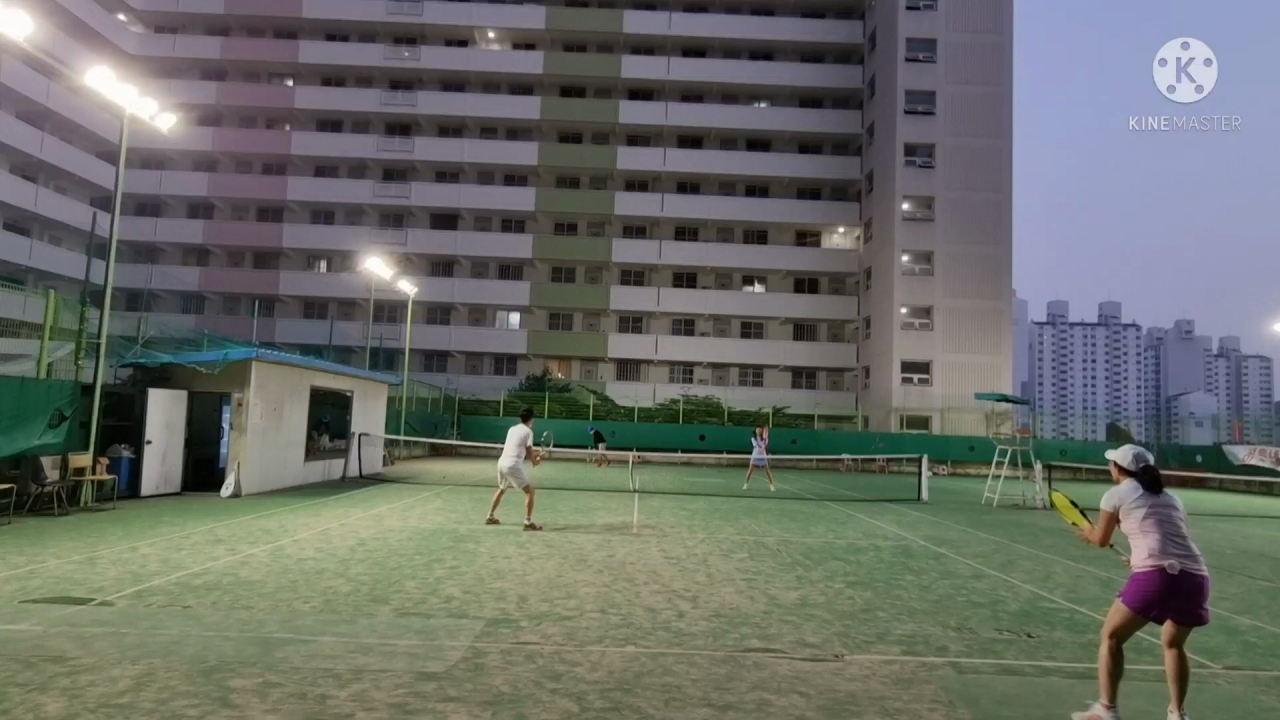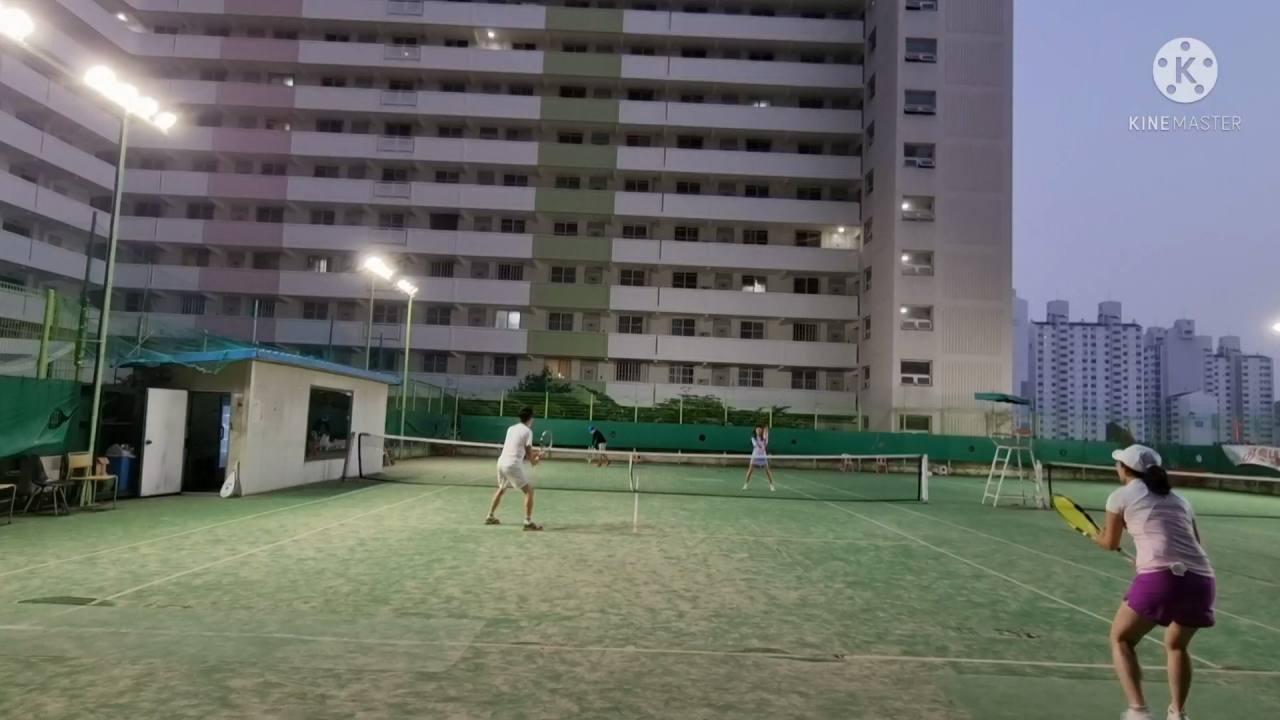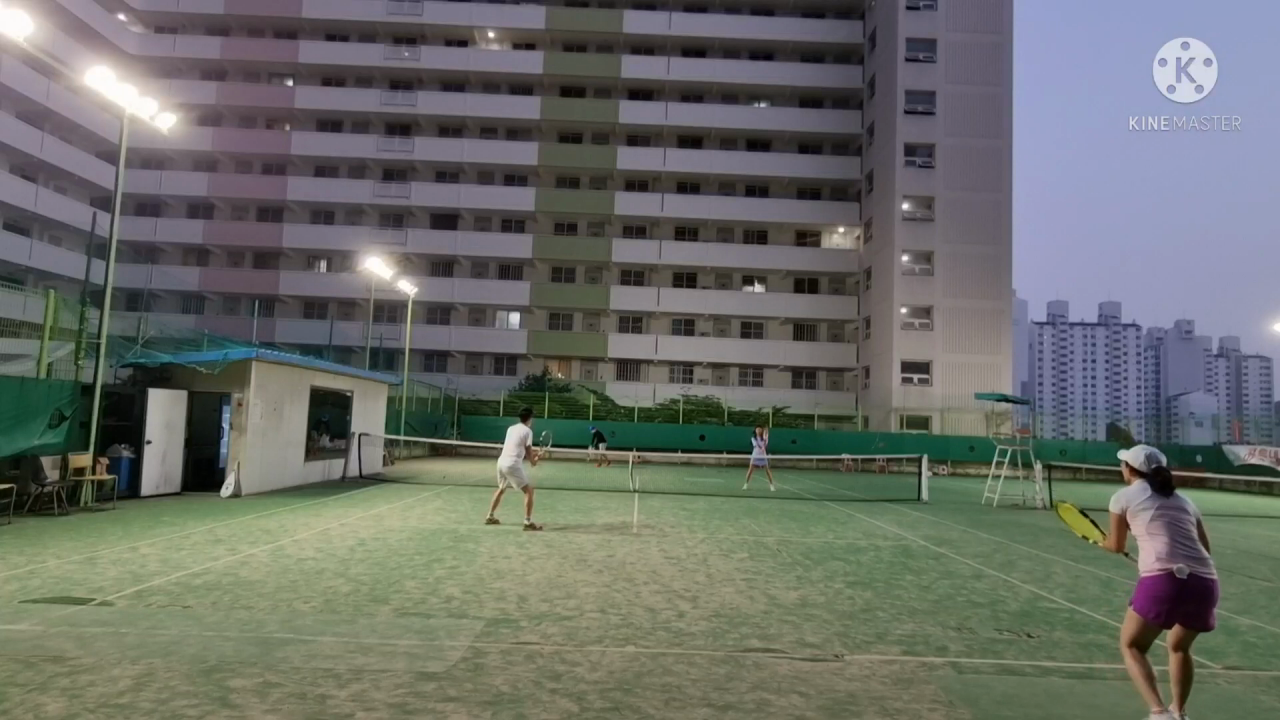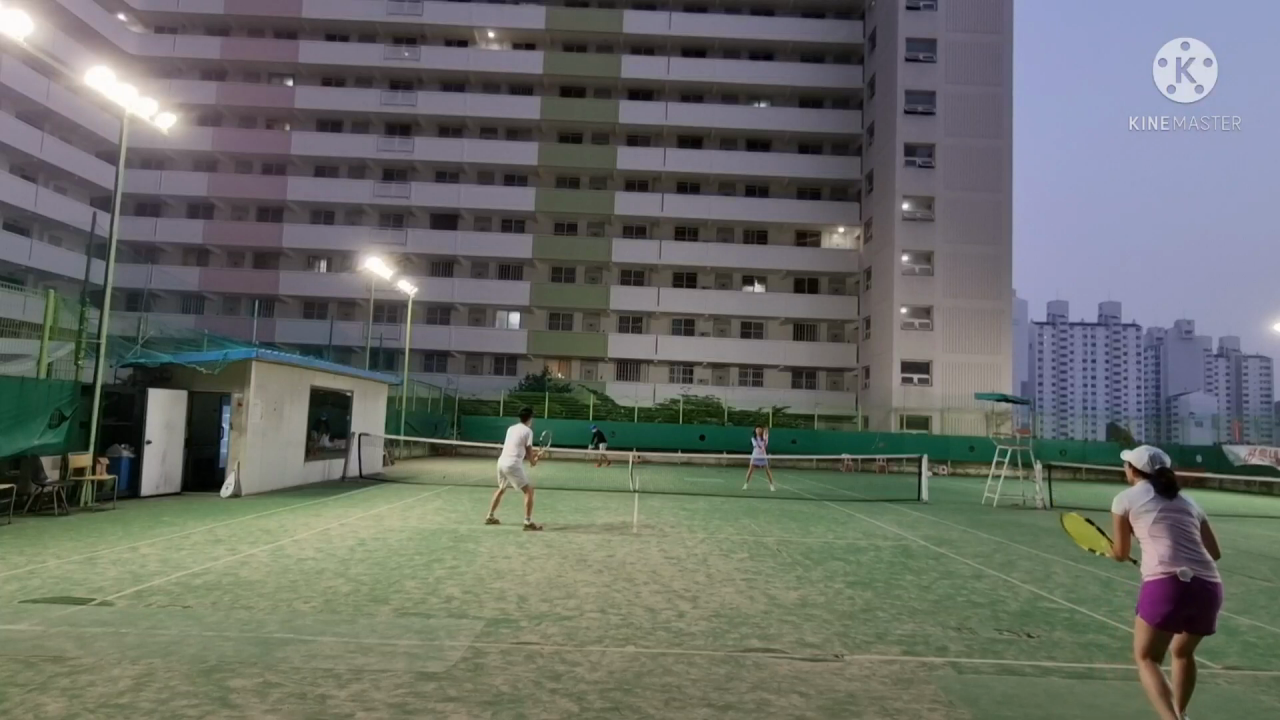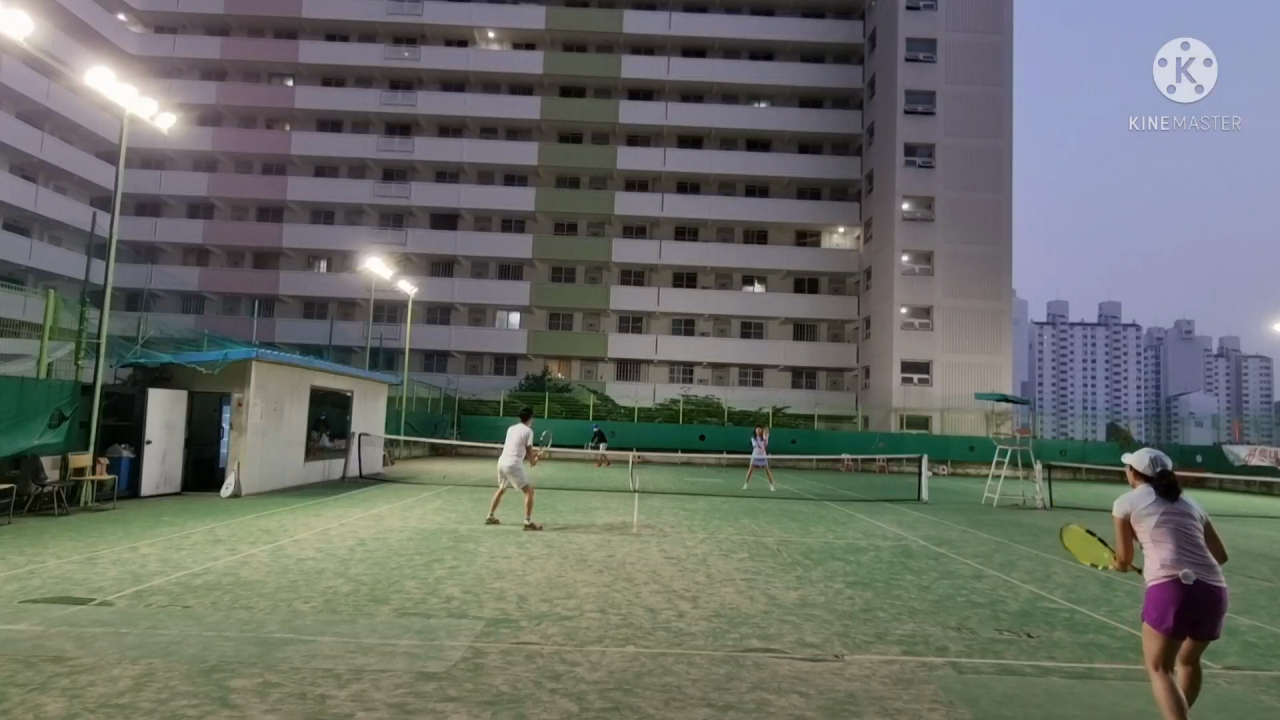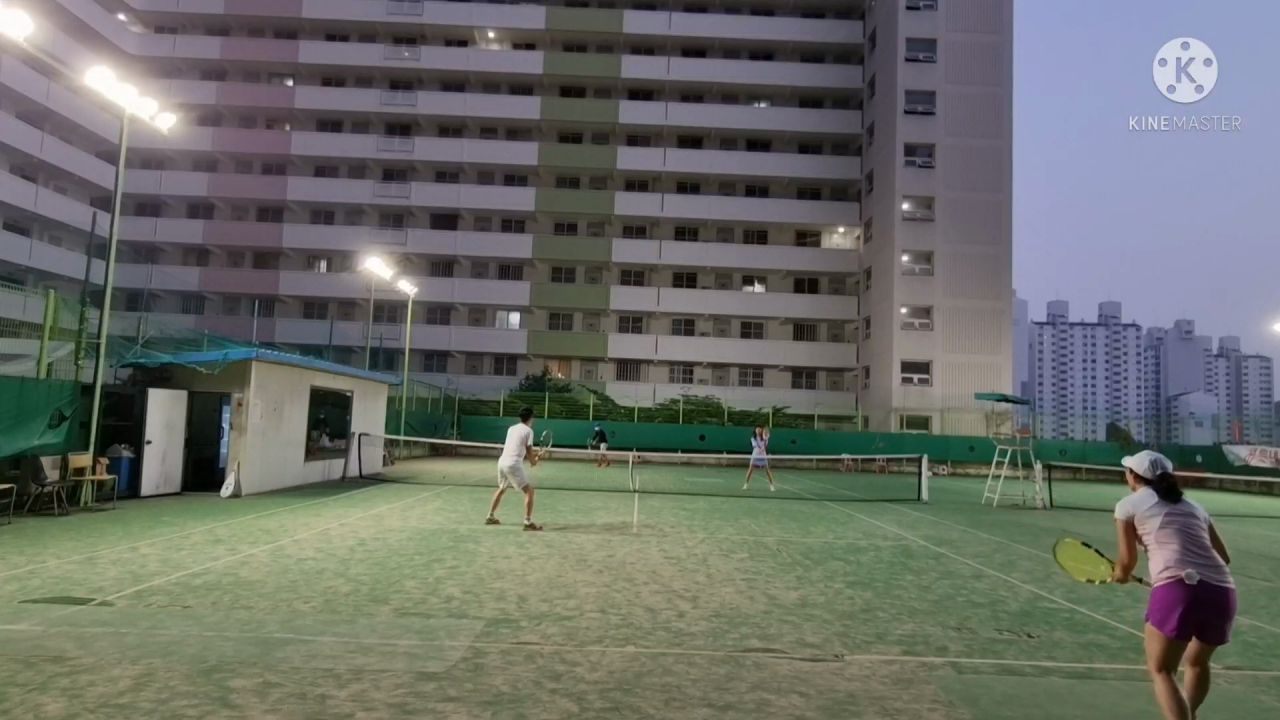
dt=0.1s
person 1, frame 1
left shoulder: (1116, 495)
right shoulder: (1171, 498)
left elbow: (1100, 539)
left wrist: (1083, 531)
left hip: (1156, 578)
right hip: (1196, 579)
left knee: (1111, 637)
right knee: (1173, 644)
person 1, frame 2
left shoulder: (1121, 496)
right shoulder: (1178, 500)
left elbow: (1111, 543)
left wrist: (1097, 536)
left hip: (1161, 578)
right hip: (1202, 580)
left knee: (1120, 640)
right knee: (1175, 645)
person 1, frame 3
left shoulder: (1124, 497)
right shoulder: (1184, 501)
left elbow: (1116, 546)
left wrist: (1104, 541)
left hip: (1163, 581)
right hip: (1206, 584)
left knee: (1131, 646)
right knee: (1178, 648)
person 1, frame 4
left shoulder: (1126, 498)
right shoulder: (1188, 502)
left elbow: (1121, 551)
right elbow: (1214, 552)
left wrist: (1113, 552)
left hip: (1167, 584)
right hip: (1209, 587)
left knee: (1146, 659)
right knee: (1182, 652)
person 1, frame 5
left shoulder: (1126, 502)
right shoulder: (1191, 505)
left elbow: (1125, 558)
right elbow: (1221, 554)
left wrist: (1118, 565)
left hip: (1171, 590)
right hip: (1214, 592)
left knee: (1159, 669)
right knee: (1188, 659)
person 1, frame 6
left shoulder: (1129, 505)
right shoulder: (1193, 507)
left elbow: (1128, 561)
right elbow: (1223, 556)
left wrist: (1120, 574)
left hip: (1176, 591)
right hip: (1223, 593)
left knee: (1161, 670)
right knee: (1197, 661)
